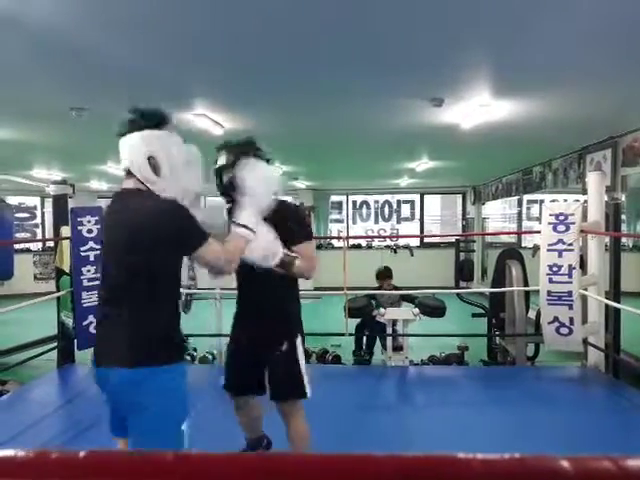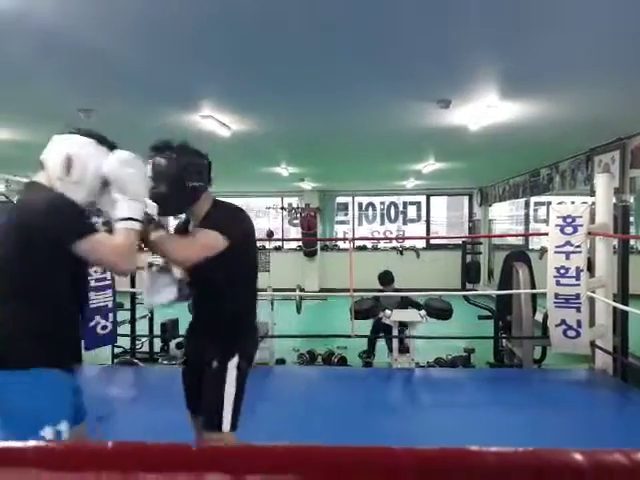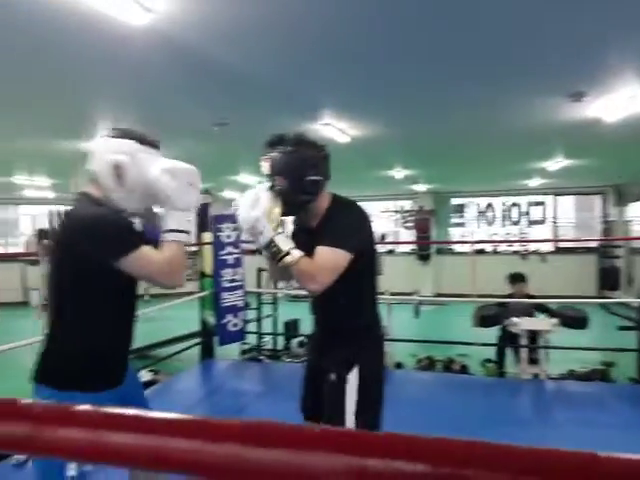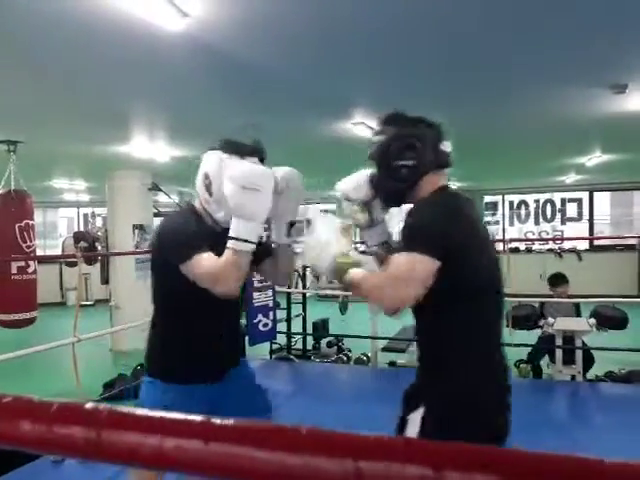
dt=0.7s
person 1, frame 1
left shoulder: (118, 209)
right shoulder: (164, 213)
right elbow: (224, 260)
right wrist: (251, 207)
left hip: (110, 358)
right hip: (150, 363)
left knee: (131, 446)
person 1, frame 2
left shoulder: (39, 209)
right shoulder: (50, 208)
right elbow: (122, 260)
right wrist: (130, 200)
left hip: (47, 363)
right hip: (26, 371)
left knee: (74, 444)
person 1, frame 3
left shoulder: (108, 219)
right shoulder: (91, 222)
left elbow: (156, 265)
right elbow: (168, 275)
left wrist: (176, 211)
right wrist: (179, 210)
left hip: (112, 375)
right hip: (71, 386)
person 1, frame 4
left shoulder: (232, 229)
right shoulder: (176, 231)
left elbow: (281, 275)
right elbow: (224, 283)
left wrist: (283, 222)
right wrist: (248, 220)
left hip: (226, 367)
right hip: (173, 376)
person 2, frame 1
left shoulder: (288, 214)
left elbow: (308, 268)
left hip: (283, 322)
right hip: (245, 320)
left knee: (289, 405)
right knee: (240, 397)
right ankle: (256, 443)
person 2, frame 2
left shoulder: (231, 217)
right shoulder: (185, 225)
left elbow: (185, 254)
left hip: (233, 338)
right hip: (201, 333)
left knee: (217, 433)
right knee: (200, 421)
person 2, frame 3
left shoulder: (349, 217)
right shoulder: (304, 222)
left elbow: (315, 280)
right elbow: (290, 272)
left wrist: (271, 237)
right wrist: (265, 236)
left hip: (356, 346)
right hip: (325, 340)
right knee: (318, 425)
person 2, frame 4
left shoulder: (433, 214)
right shoulder: (457, 209)
left elbow: (391, 297)
right elbow: (403, 275)
left wrist: (339, 261)
right wrist: (373, 227)
left hip: (451, 387)
